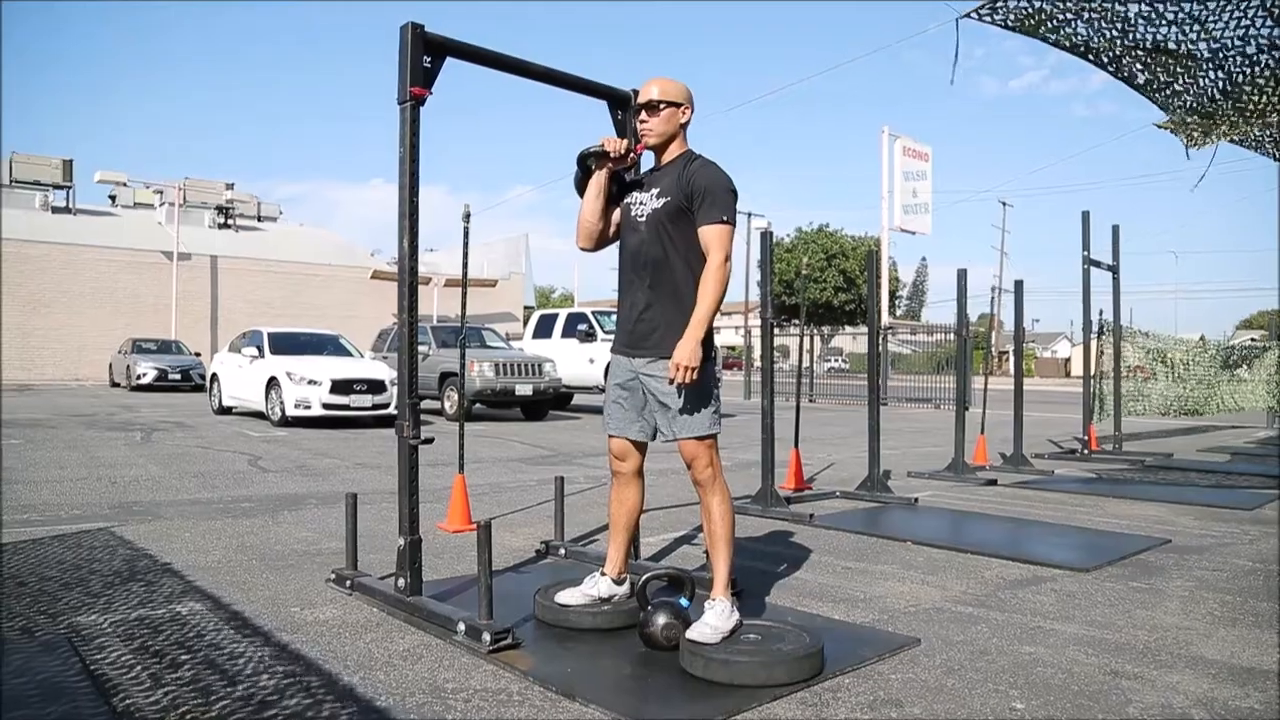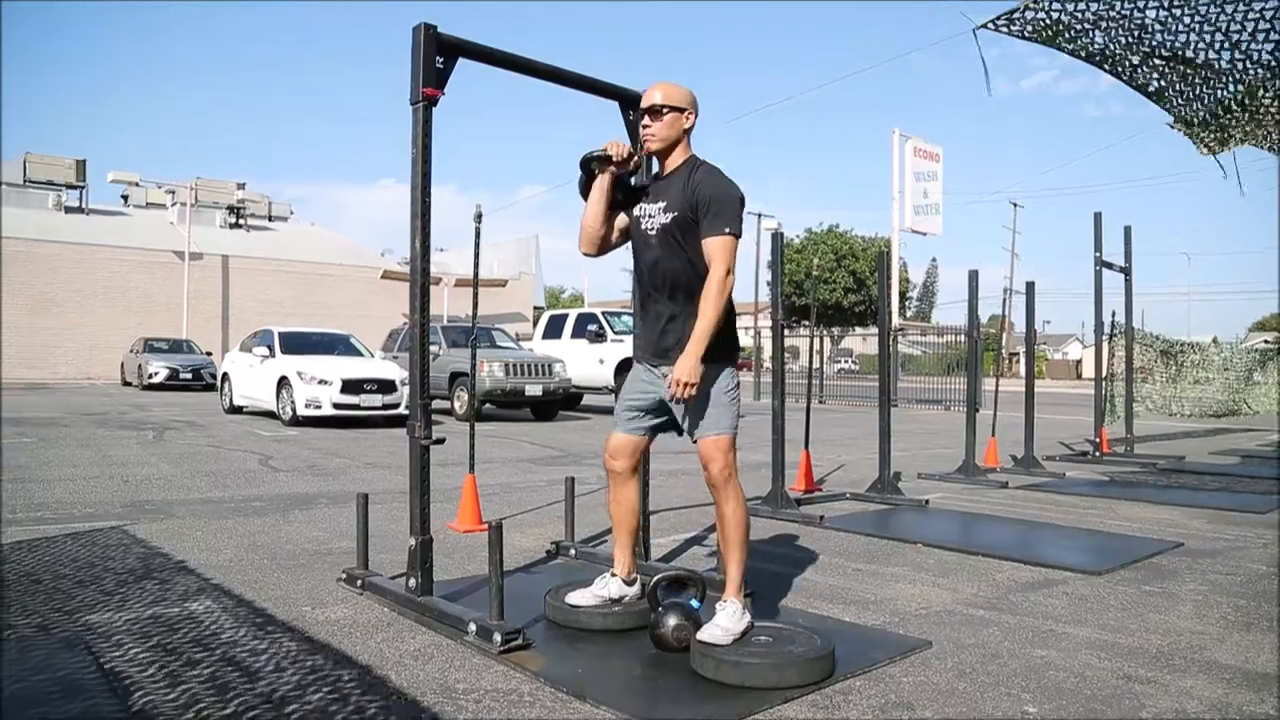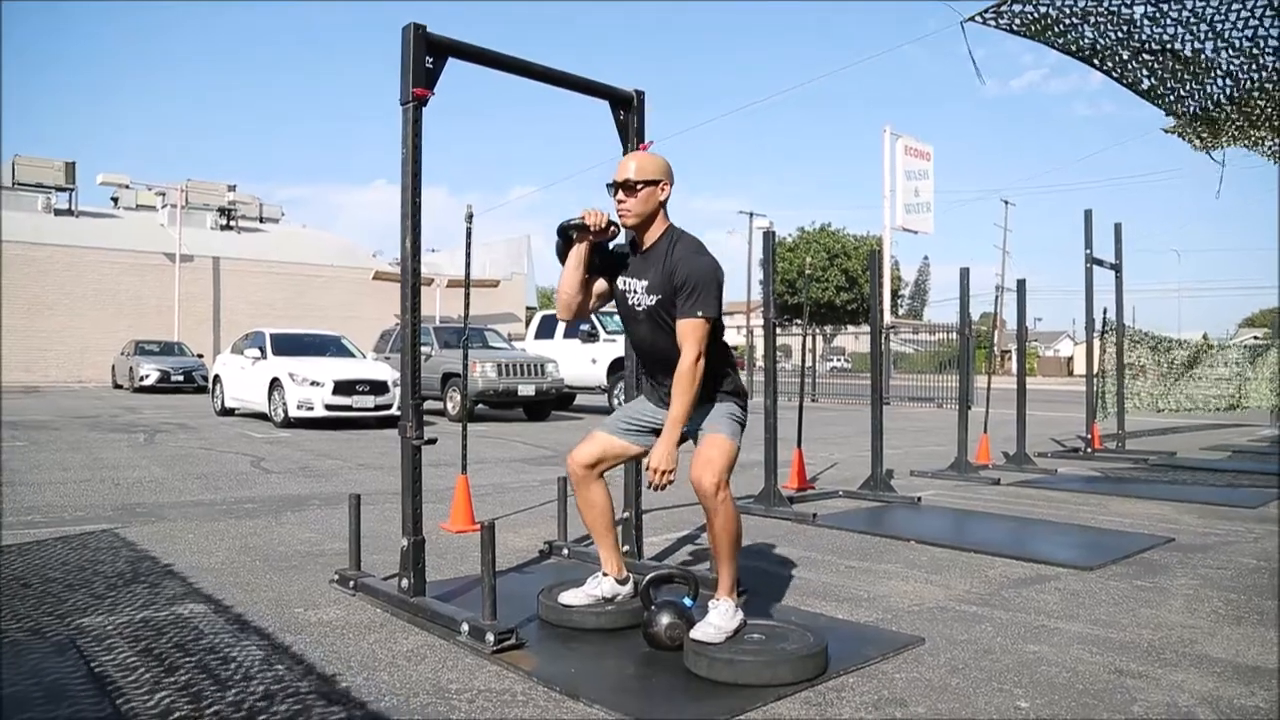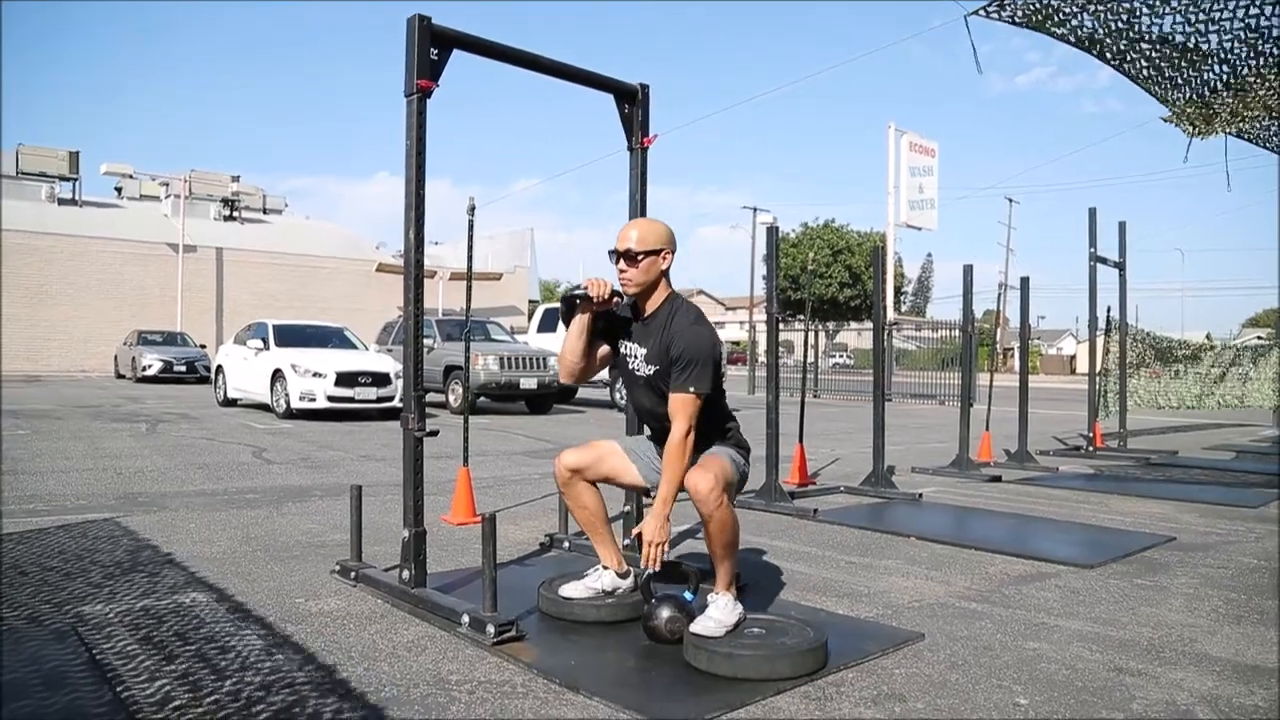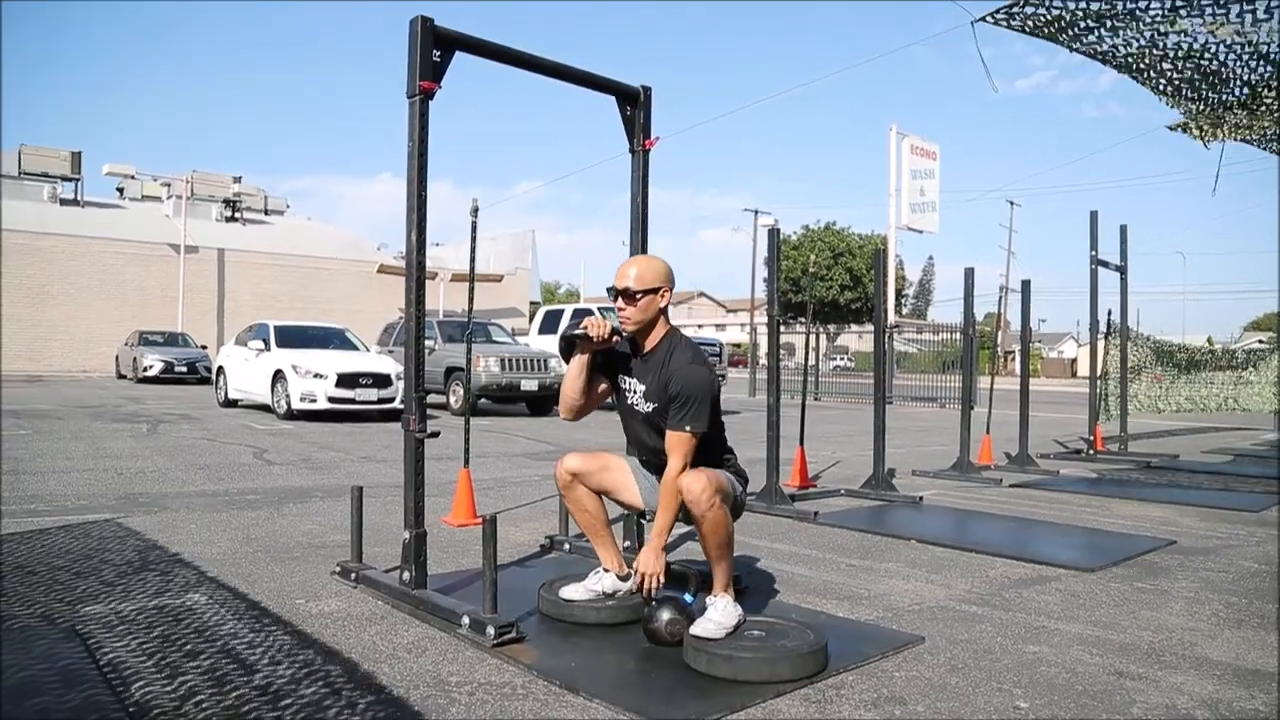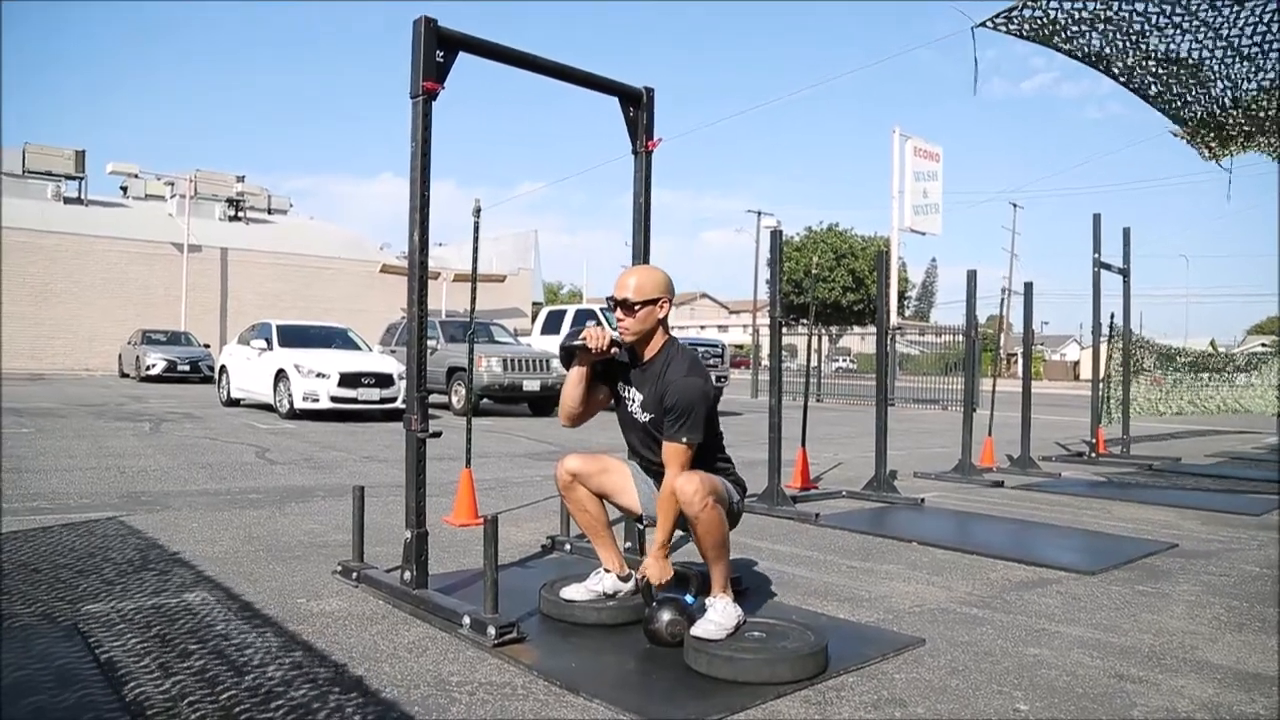
dt=0.4s
person 1, frame 1
left shoulder: (704, 177)
right shoulder: (638, 185)
left elbow: (717, 261)
right elbow: (589, 238)
left wrist: (693, 337)
right wrist: (604, 171)
left hip: (678, 350)
right hip: (628, 349)
left knee: (702, 467)
right knee: (623, 462)
left ankle: (721, 601)
right ankle: (613, 577)
person 1, frame 2
left shoulder: (711, 186)
right shoulder: (643, 193)
left elbow: (720, 275)
right elbow: (591, 244)
left wrist: (694, 356)
right wrist: (607, 176)
left hip: (708, 357)
right hip: (651, 356)
left knee: (718, 469)
right knee: (618, 459)
left ankle: (733, 603)
right ankle: (622, 578)
person 1, frame 3
left shoulder: (690, 261)
right shoulder: (619, 258)
left elbow: (692, 359)
right elbow: (568, 311)
left wrist: (668, 442)
right wrist: (583, 244)
left hip: (714, 399)
right hip: (656, 398)
left knee: (706, 478)
right knee: (581, 462)
left ankle: (726, 602)
right ankle: (615, 577)
person 1, frame 4
left shoulder: (689, 330)
right shoulder: (619, 318)
left elbow: (684, 430)
right elbow: (570, 373)
left wrist: (659, 513)
right wrist: (585, 313)
left hip: (715, 450)
right hip: (659, 447)
left knee: (702, 485)
right knee: (569, 465)
left ankle: (725, 596)
right ankle: (615, 570)
person 1, frame 5
left shoulder: (688, 368)
right shoulder: (618, 350)
left elbow: (679, 465)
right elbow: (570, 409)
left wrist: (656, 546)
right wrist: (585, 350)
left hip: (714, 482)
left knee: (695, 486)
right knee: (570, 470)
left ankle: (723, 599)
right ankle: (614, 572)
person 1, frame 6
left shoulder: (684, 379)
right shoulder: (618, 358)
left elbow: (676, 477)
right elbow: (570, 416)
left wrist: (659, 553)
right wrist: (584, 360)
left hip: (713, 492)
left knee: (690, 488)
right knee: (570, 469)
left ankle: (722, 600)
right ankle: (616, 573)
